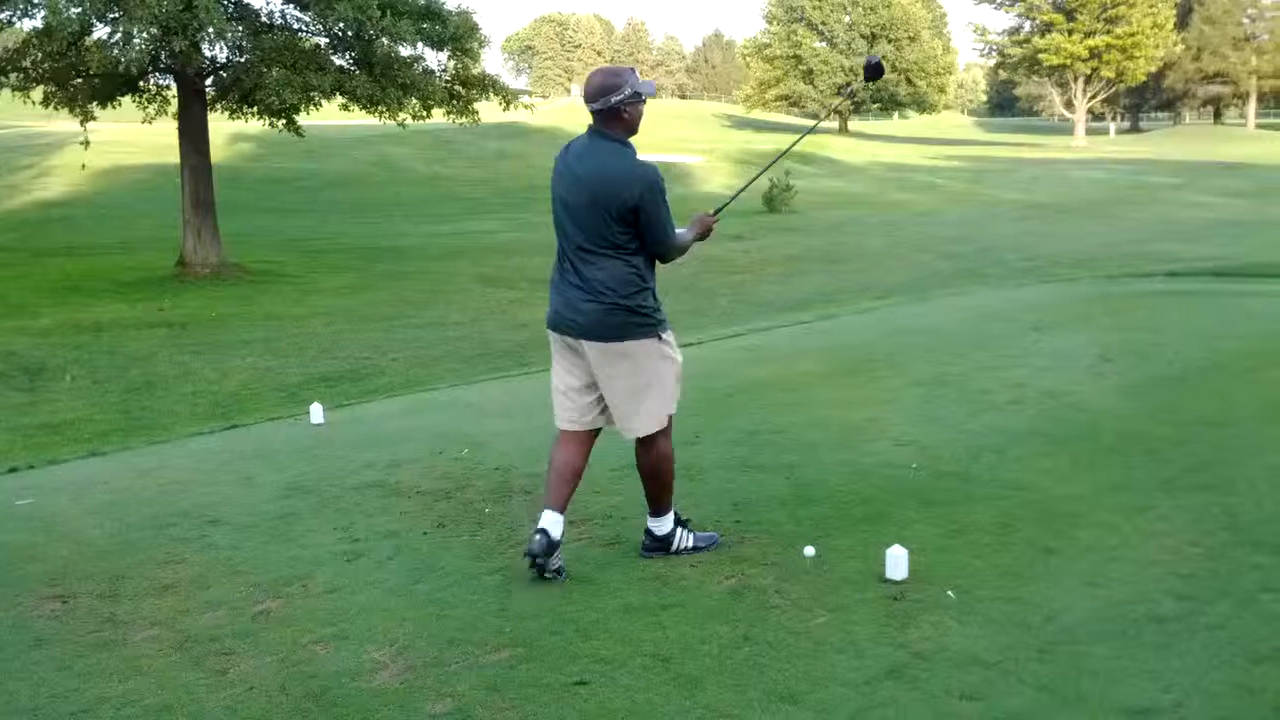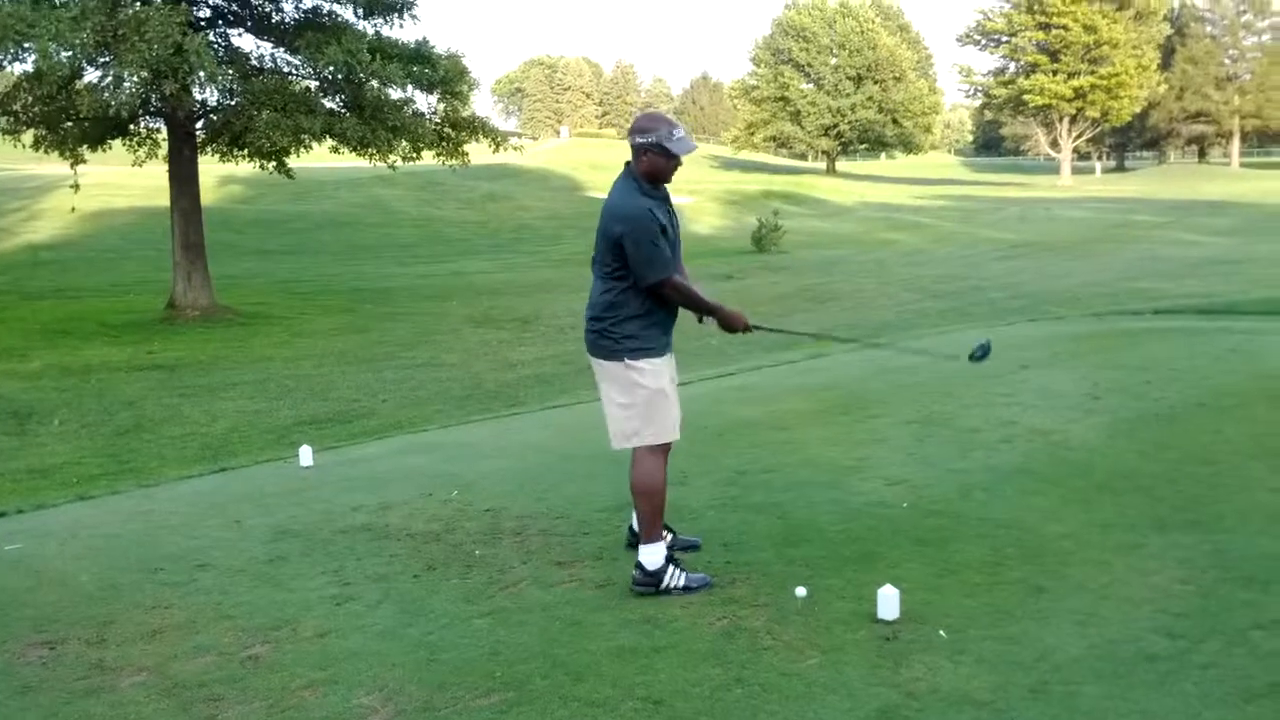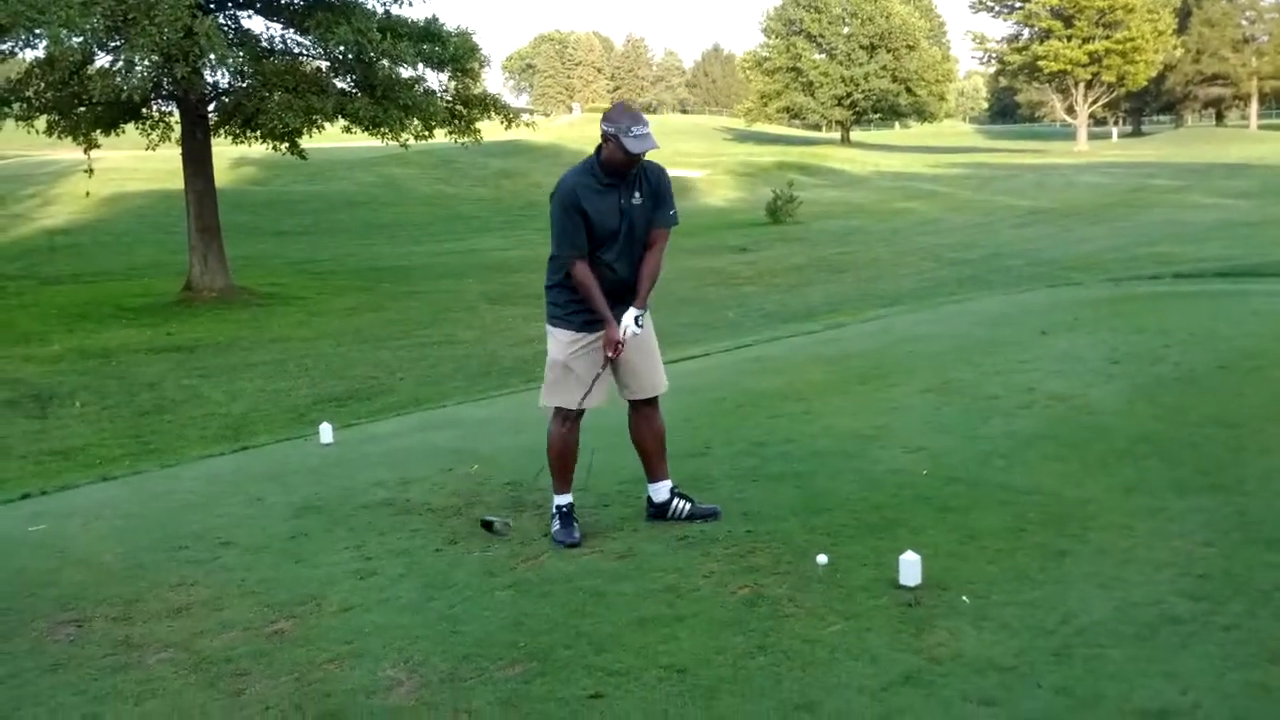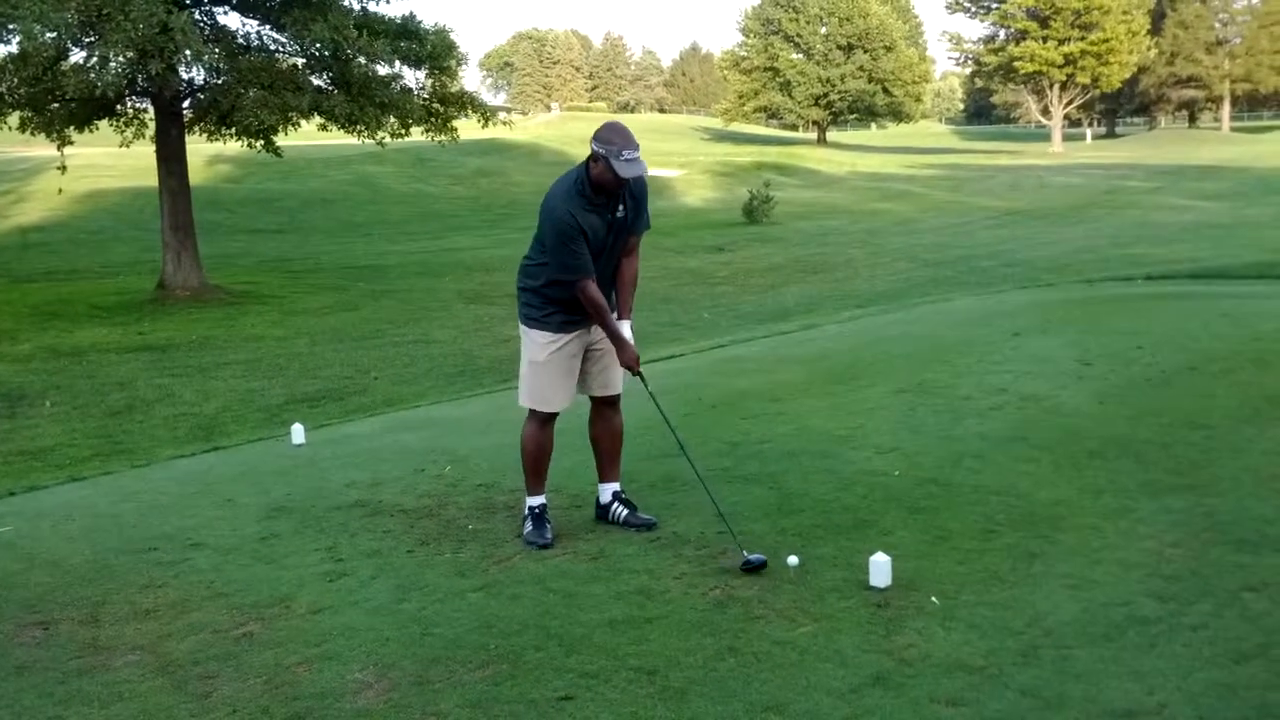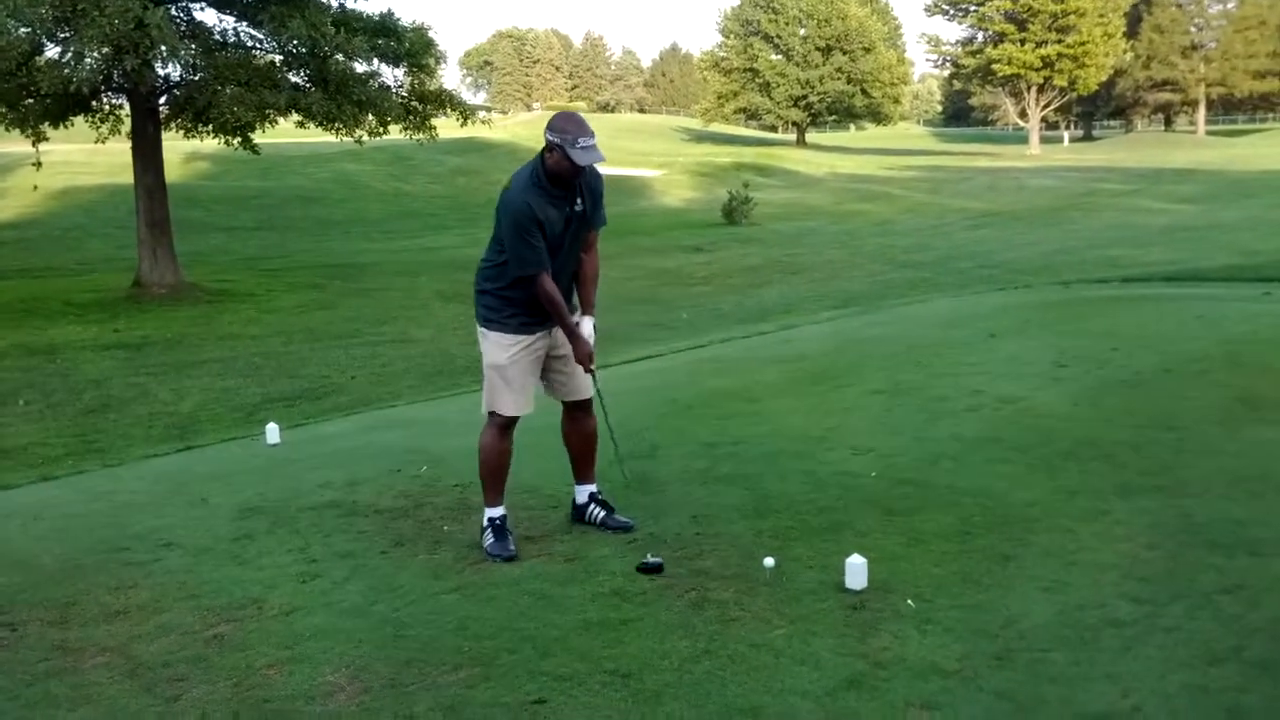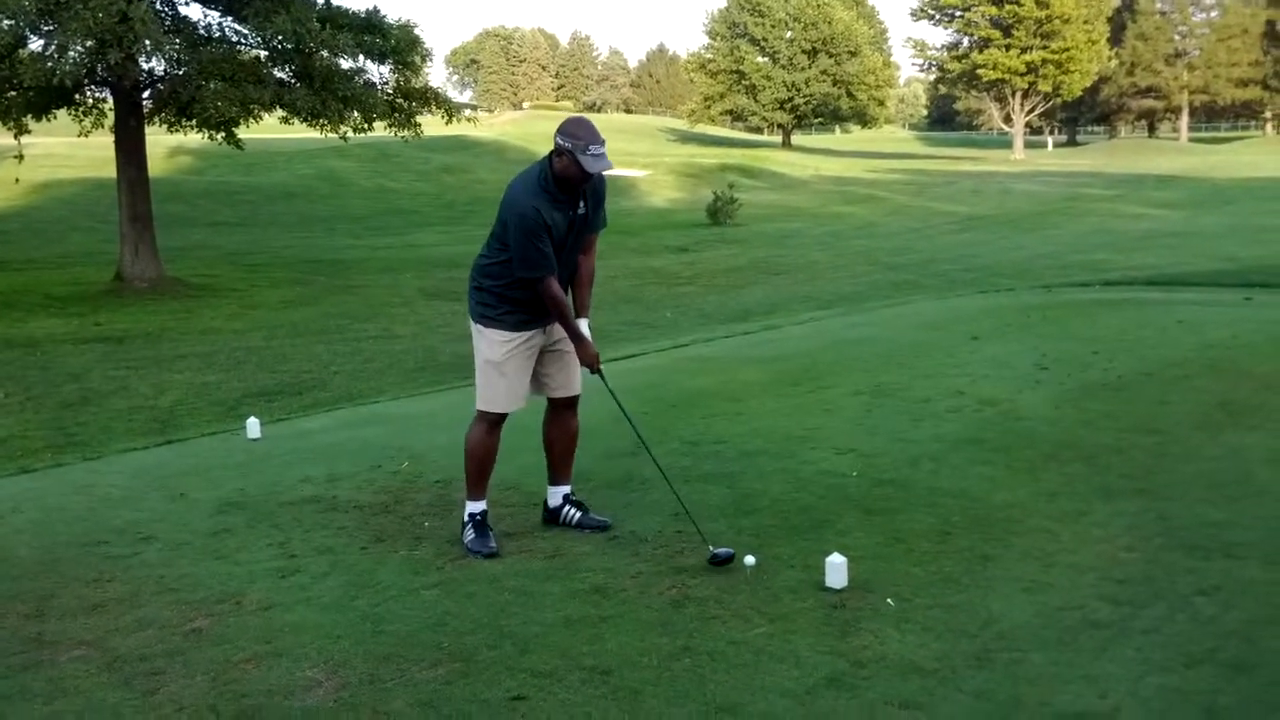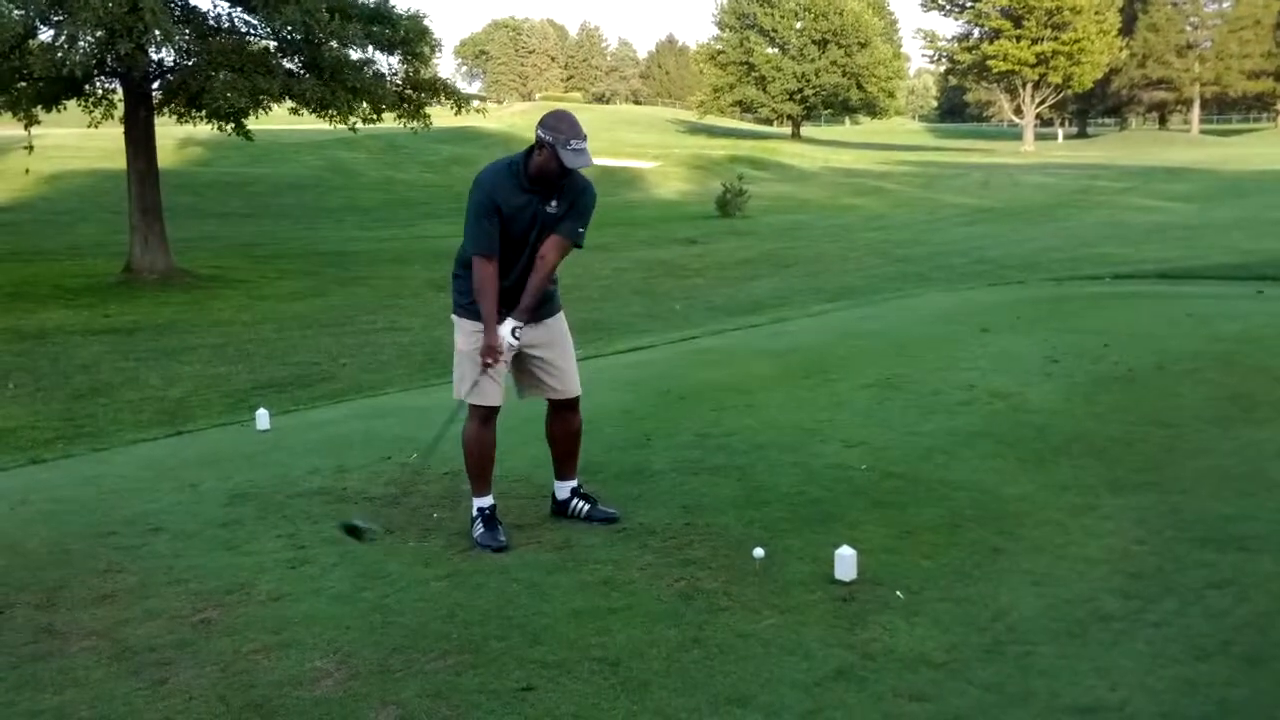
dt=0.7s
person 1, frame 1
left shoulder: (568, 156)
right shoulder: (640, 176)
right elbow: (665, 251)
left wrist: (676, 230)
right wrist: (696, 231)
left hip: (568, 317)
right hip: (626, 322)
left knee: (575, 429)
right knee: (655, 426)
left ankle: (548, 534)
right ankle: (662, 530)
person 1, frame 2
left shoulder: (652, 191)
right shoulder: (631, 212)
left elbow: (670, 268)
right elbow: (666, 284)
left wrist: (705, 307)
right wrist: (720, 314)
left hip: (652, 336)
right hip: (626, 344)
left knee: (661, 436)
right knee: (652, 445)
left ankle: (644, 527)
right ankle: (653, 565)
person 1, frame 3
left shoulder: (655, 178)
right shoulder: (571, 189)
left elbow: (655, 246)
right elbow: (576, 265)
left wrist: (635, 310)
right wrist: (607, 323)
left hip: (630, 310)
right hip: (577, 315)
left knee: (646, 400)
right knee: (568, 410)
left ankle: (661, 495)
right ankle: (561, 506)
person 1, frame 4
left shoulder: (634, 188)
right shoulder: (562, 206)
left elbow: (628, 255)
right elbow: (583, 285)
left wrist: (625, 322)
right wrist: (619, 343)
left hip: (600, 308)
right hip: (550, 312)
left knee: (608, 400)
right knee: (544, 410)
left ankle: (609, 498)
right ankle: (535, 506)
person 1, frame 5
left shoulder: (589, 182)
right shoulder: (520, 199)
left elbow: (587, 251)
right elbow: (539, 279)
left wrist: (588, 318)
right wrist: (575, 337)
left hip: (560, 311)
right hip: (509, 316)
left knee: (580, 403)
right knee: (503, 417)
left ankle: (586, 498)
right ankle: (493, 518)
person 1, frame 6
left shoulder: (592, 185)
right shoulder: (526, 202)
left elbow: (585, 253)
right elbow: (546, 283)
left wrist: (583, 320)
right wrist: (579, 340)
left hip: (553, 311)
right hip: (503, 313)
left knee: (565, 401)
right knee: (493, 412)
left ankle: (559, 500)
right ankle: (474, 513)
person 1, frame 7
left shoulder: (580, 191)
right shoulder: (492, 183)
left elbow: (546, 260)
right elbow: (483, 262)
left wrist: (517, 323)
right wrist: (490, 330)
left hip: (539, 309)
right hip: (482, 309)
left knee: (566, 400)
right knee: (483, 408)
left ankle: (566, 493)
right ankle: (483, 509)
